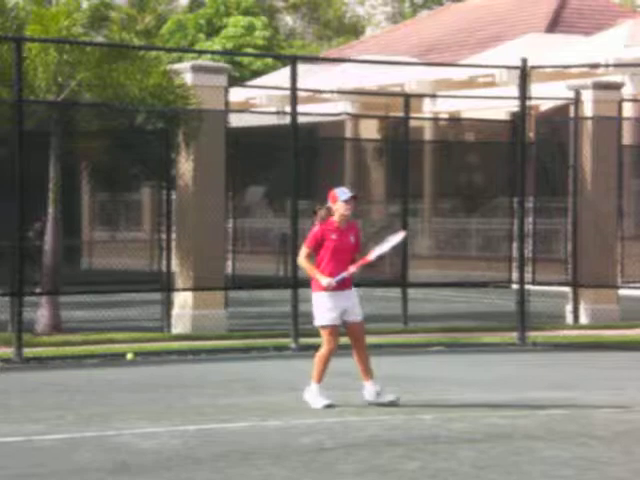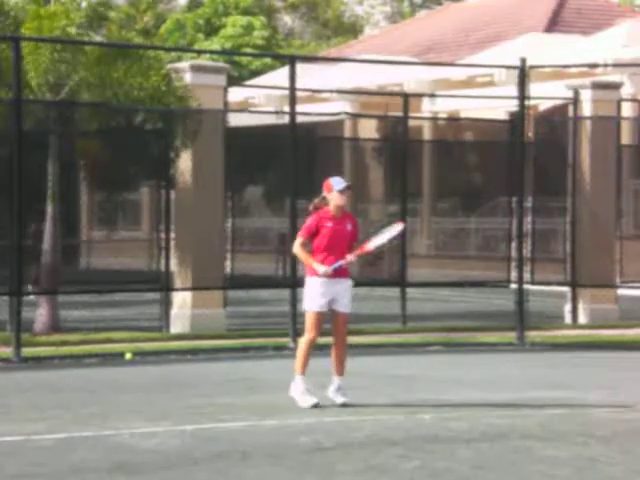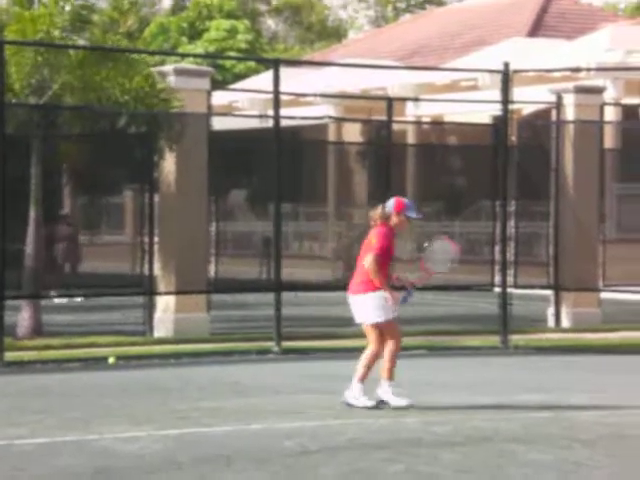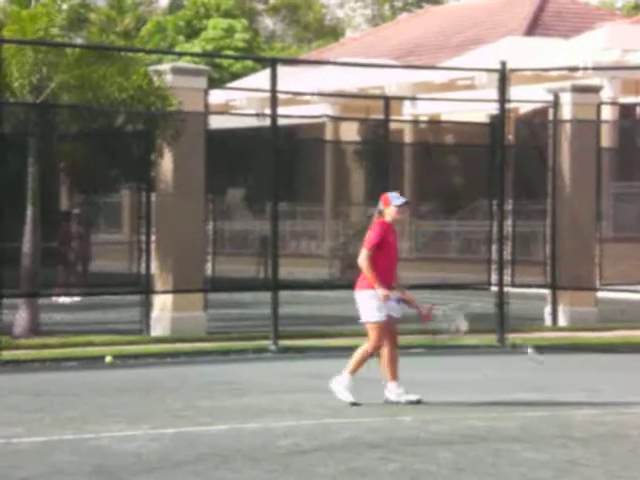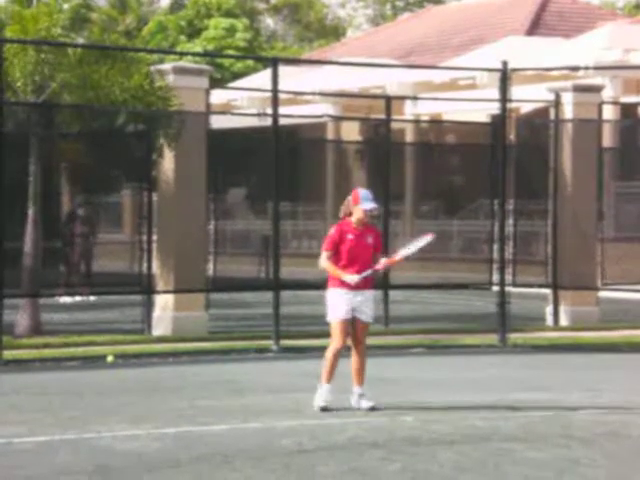
dt=1s
person 1, frame 1
left shoulder: (353, 230)
right shoulder: (321, 229)
right elbow: (302, 258)
right wrist: (320, 277)
left hip: (347, 292)
right hip: (325, 293)
left knee: (359, 342)
right knee: (330, 344)
left ankle: (371, 389)
right ankle: (313, 390)
person 1, frame 2
left shoulder: (351, 220)
right shoulder: (318, 219)
right elbow: (297, 247)
left wrist: (351, 256)
right wrist: (316, 265)
left hip: (342, 281)
right hip: (319, 280)
left knee: (340, 336)
right knee: (312, 334)
left ankle: (336, 386)
right ankle: (298, 384)
person 1, frame 3
left shoulder: (382, 232)
right shoulder: (382, 232)
right elbow: (369, 264)
right wrist: (387, 290)
left hip: (361, 293)
right hip: (368, 293)
left knee: (376, 345)
right knee: (394, 340)
left ankle: (355, 391)
right ankle: (386, 389)
person 1, frame 4
left shoulder: (391, 231)
right shoulder: (379, 228)
right elbow: (363, 260)
left wrist: (401, 291)
right wrist: (379, 287)
left hip: (381, 292)
right hip: (370, 292)
left knee: (391, 340)
right knee: (375, 343)
left ankle: (393, 389)
right ankle: (342, 380)
person 1, frame 5
left shoulder: (373, 232)
right shoulder: (339, 230)
left elbow: (375, 259)
right elbow: (323, 261)
left wrist: (381, 263)
right wrist: (345, 276)
left hip: (364, 293)
right hip: (340, 291)
left knee: (359, 344)
right knee: (338, 343)
left ankle: (358, 393)
right ankle: (323, 391)
